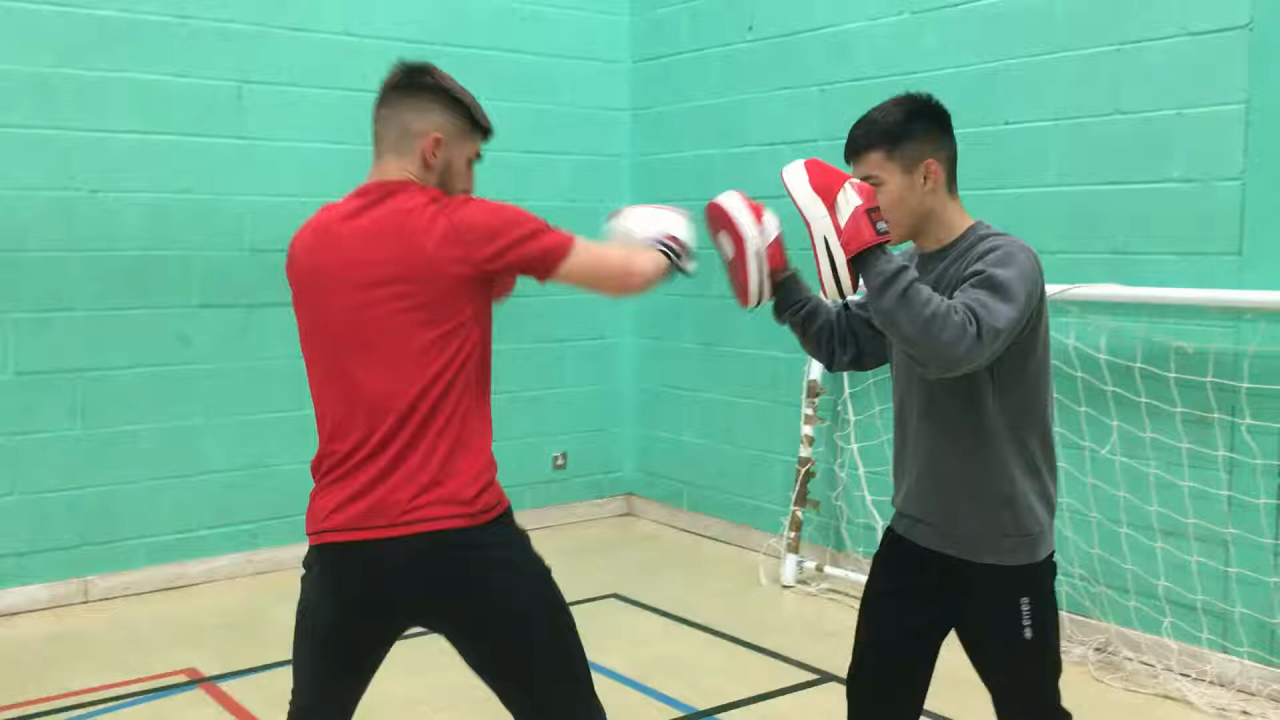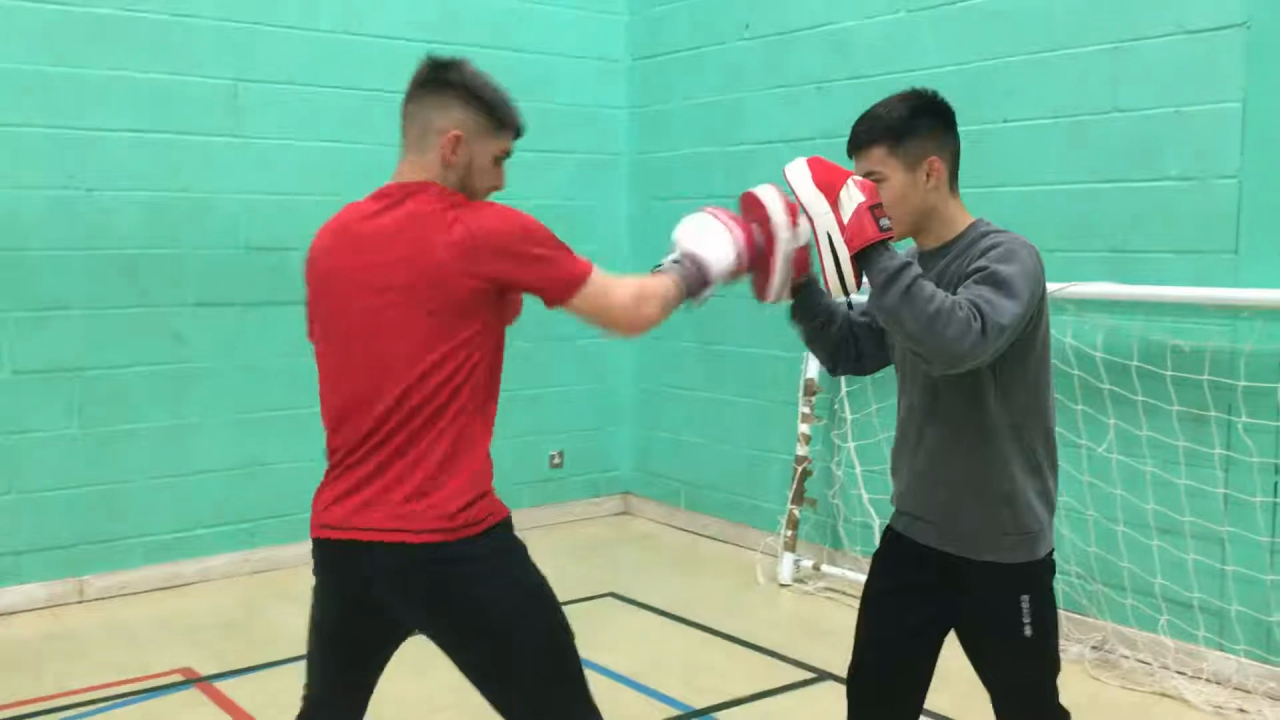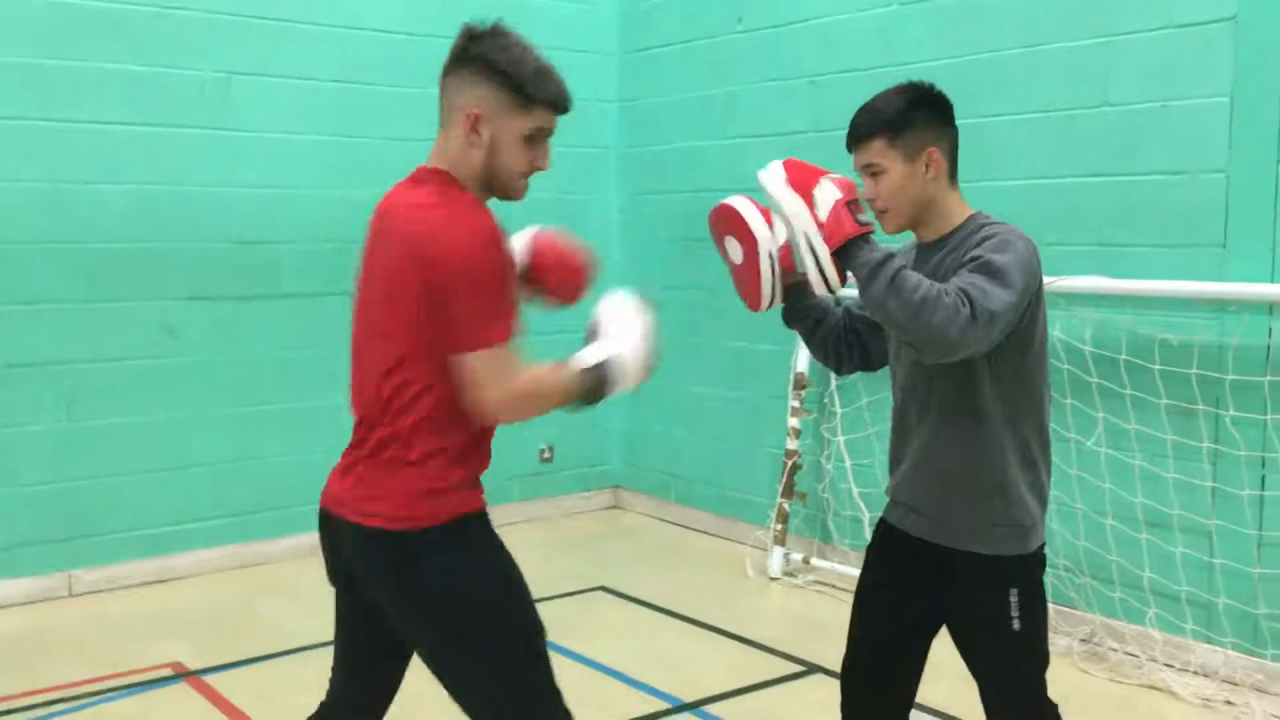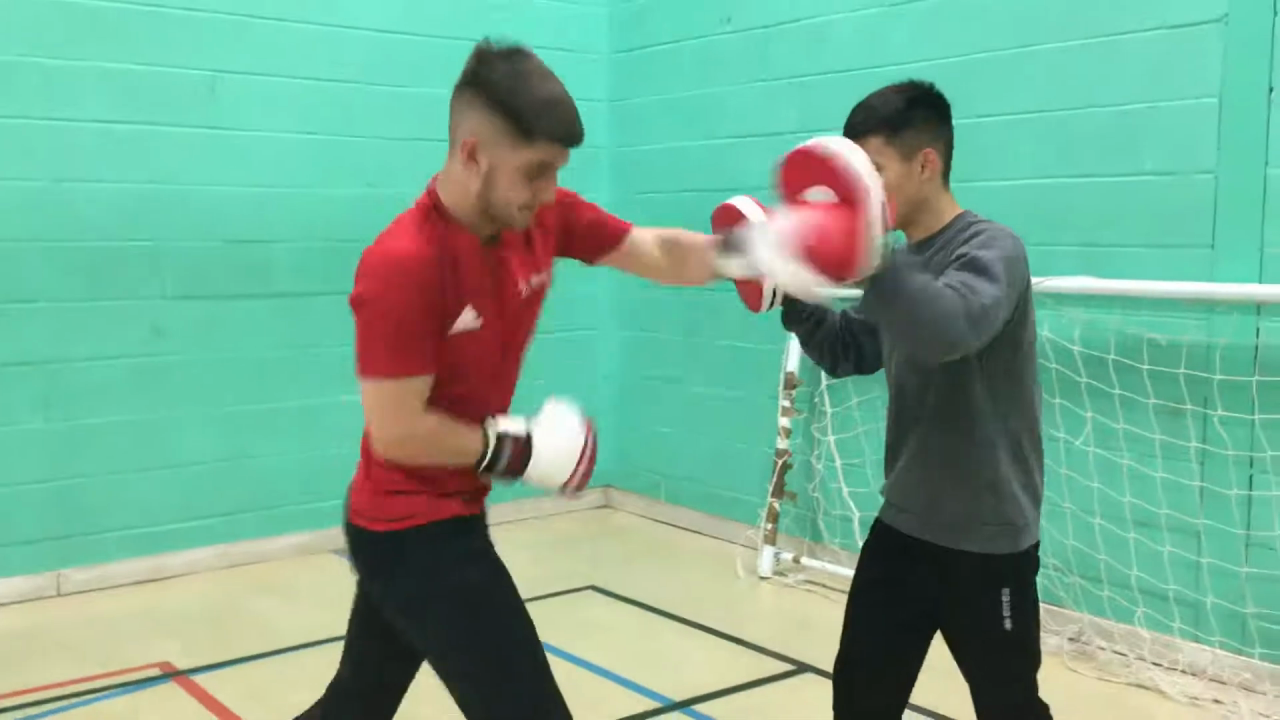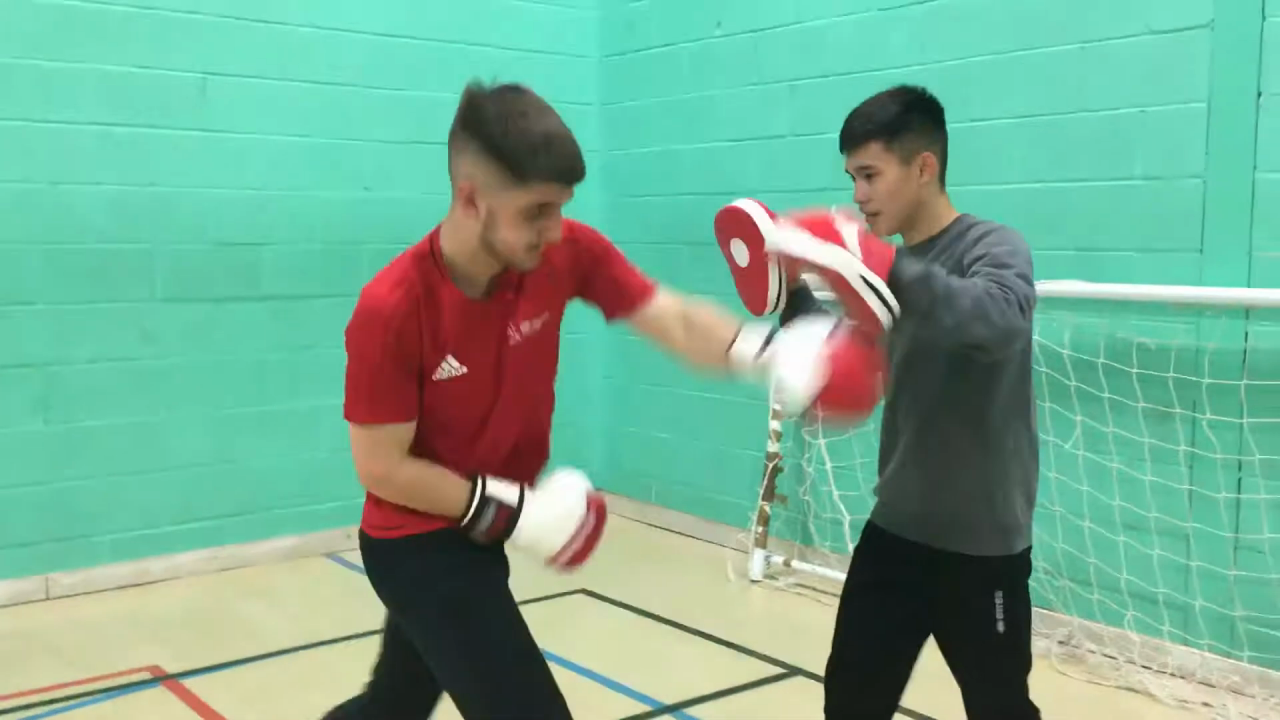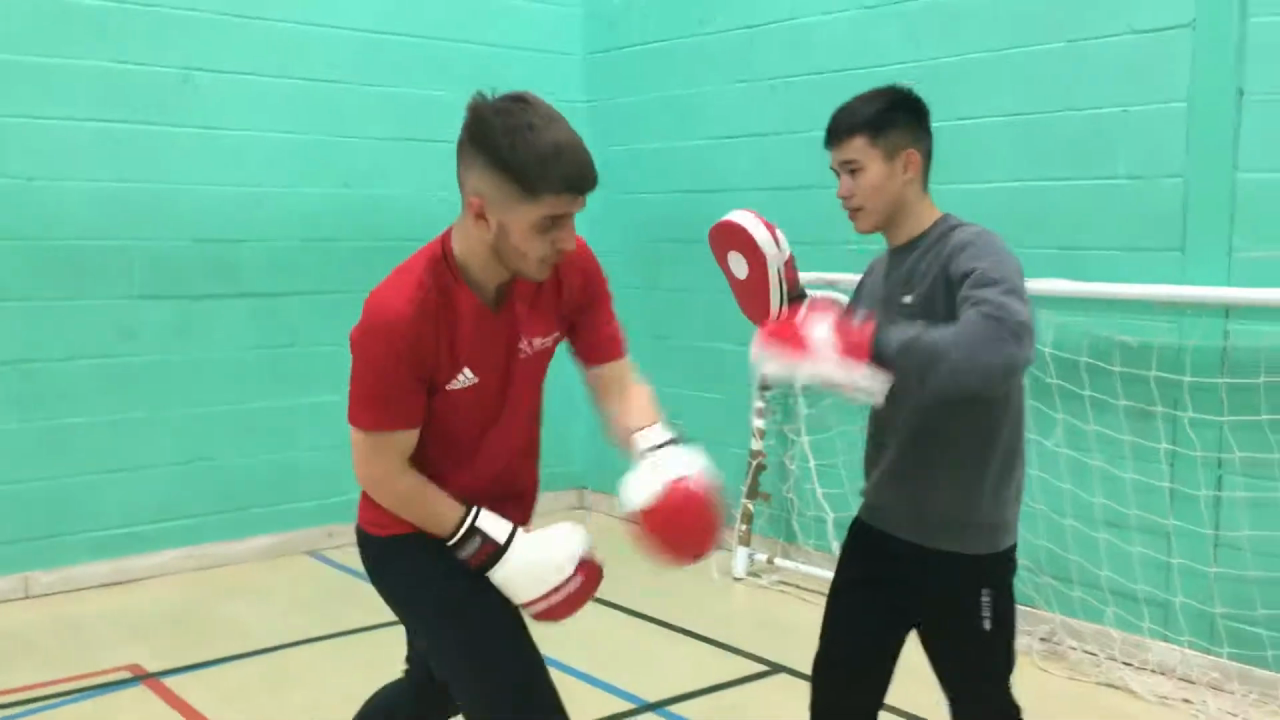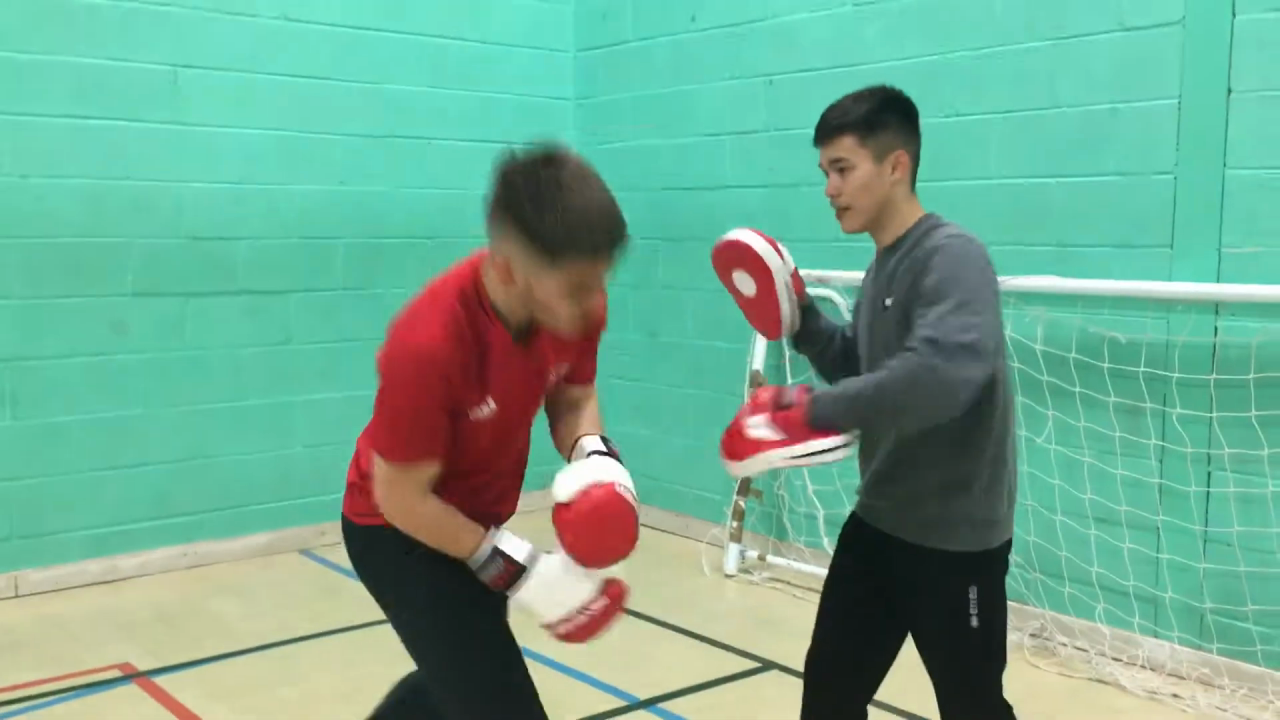
dt=0.1s
person 1, frame 1
left shoulder: (306, 244)
right shoulder: (472, 225)
right elbow: (627, 272)
right wrist: (670, 242)
left hip: (341, 539)
right hip: (461, 535)
person 1, frame 2
left shoulder: (331, 241)
right shoulder: (487, 231)
right elbow: (626, 311)
right wrist: (700, 265)
left hip: (343, 538)
right hip: (449, 541)
person 1, frame 3
left shoulder: (407, 204)
right shoulder: (457, 229)
right elbow: (503, 395)
left wrist: (509, 267)
right wrist: (600, 367)
left hip: (354, 517)
right hip: (422, 525)
person 1, frame 4
left shoulder: (543, 218)
right shoulder: (400, 262)
left elbow: (657, 255)
right elbow: (395, 432)
right wrist: (517, 449)
right hip: (412, 529)
person 1, frame 5
left shoulder: (561, 252)
right shoulder: (388, 309)
left elbow: (671, 319)
right elbow: (379, 467)
left wrist: (766, 346)
right wrist: (511, 506)
left hip: (488, 525)
right hip: (417, 542)
person 1, frame 6
left shoulder: (566, 264)
right shoulder: (399, 316)
left elbow: (614, 381)
right elbow: (381, 473)
left wrist: (660, 452)
right wrist: (494, 544)
left hip: (492, 536)
right hip: (413, 540)
person 1, frame 7
left shoulder: (569, 297)
right shoulder: (428, 344)
left elbow: (572, 398)
right elbow: (403, 501)
left wrist: (596, 455)
right wrist: (517, 570)
left hip: (474, 516)
right hip: (399, 526)
person 2, frame 1
left shoulder: (1007, 261)
right shoulder: (905, 272)
left elbow: (953, 345)
right elbow: (843, 346)
left wrist: (865, 255)
right wrist: (781, 284)
left hip: (1003, 550)
right hip: (915, 538)
person 2, frame 2
left shoulder: (1006, 257)
right shoulder: (915, 268)
left elbow: (956, 341)
right elbow: (852, 349)
left wrist: (868, 253)
right wrist: (801, 286)
left hip: (1004, 549)
right hip: (915, 536)
person 2, frame 3
left shoulder: (1004, 251)
right shoulder: (907, 262)
left elbow: (951, 331)
right elbow: (849, 349)
left wrist: (855, 249)
right wrist: (792, 291)
left hip: (995, 541)
right hip: (908, 528)
person 2, frame 4
left shoulder: (992, 249)
right shoulder: (903, 262)
left elbow: (952, 327)
right elbow: (846, 352)
right wrist: (793, 293)
left hip: (987, 541)
right hip: (902, 528)
person 2, frame 5
left shoulder: (992, 249)
right shoulder: (895, 267)
left elbow: (1000, 317)
left wrist: (893, 272)
right wrist: (794, 301)
left hip: (982, 542)
right hip: (896, 529)
person 2, frame 6
left shoulder: (974, 253)
right shoulder: (882, 272)
left elbow: (1000, 345)
right elbow: (845, 361)
left wrist: (874, 346)
right wrist: (790, 312)
left hip: (966, 540)
right hip: (883, 526)
person 2, frame 7
left shoulder: (955, 254)
right shoulder: (879, 267)
left elbow: (948, 372)
left wrist: (814, 411)
right wrist: (792, 316)
left hip: (958, 537)
right hip: (880, 524)
